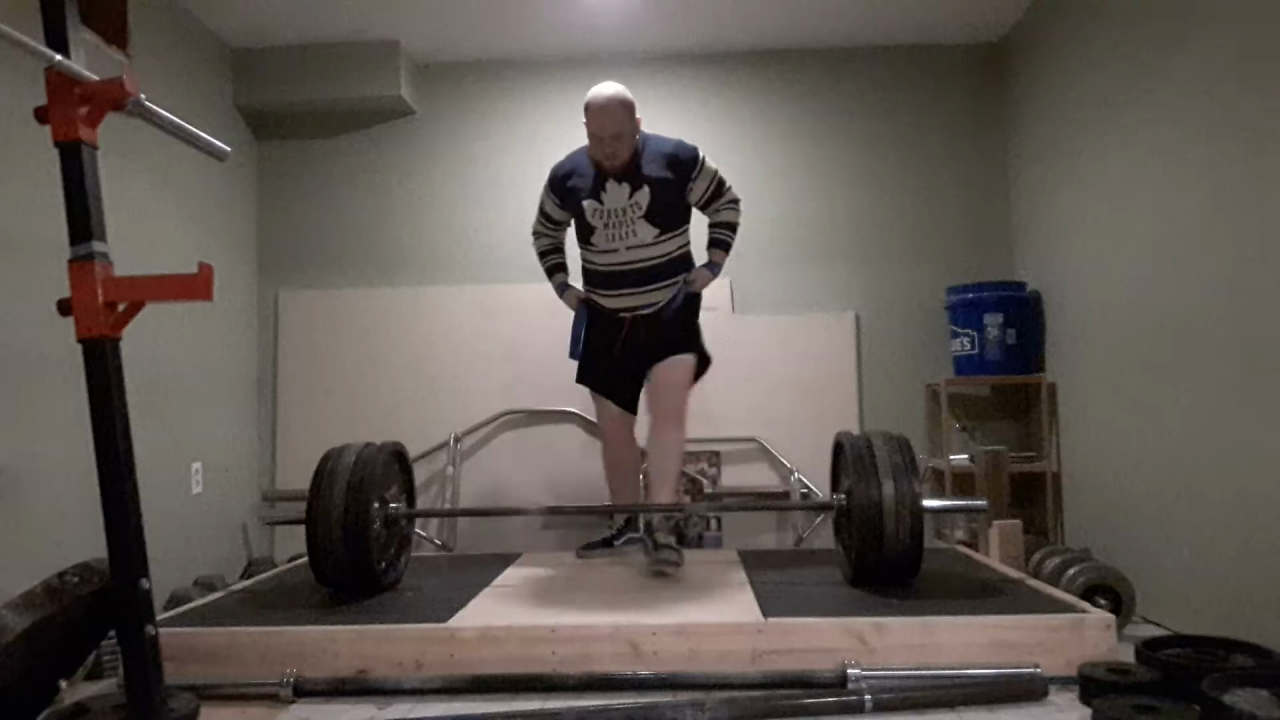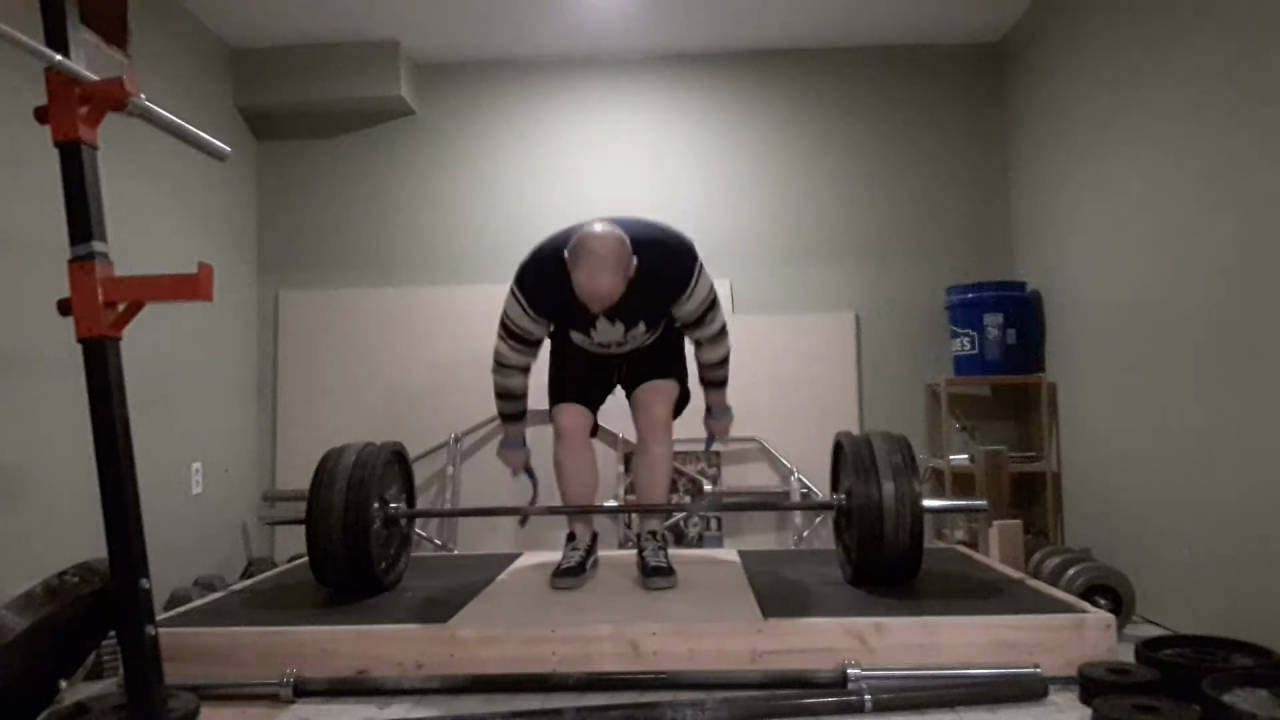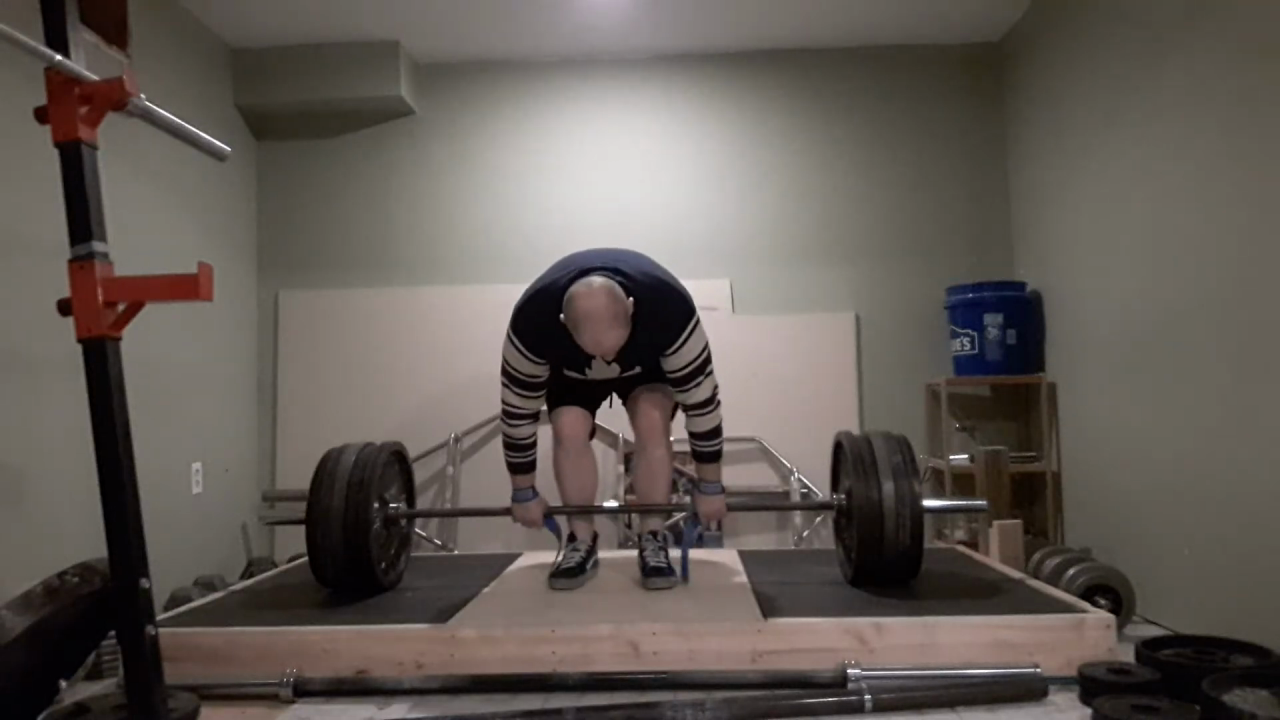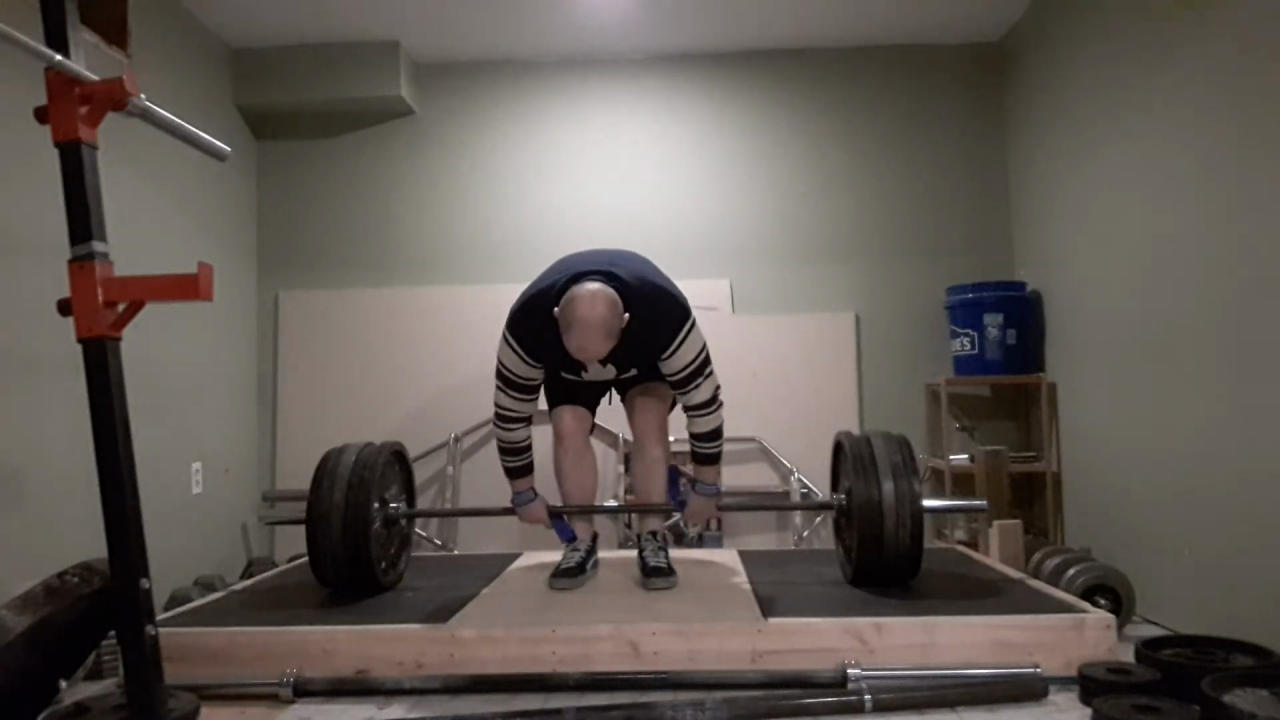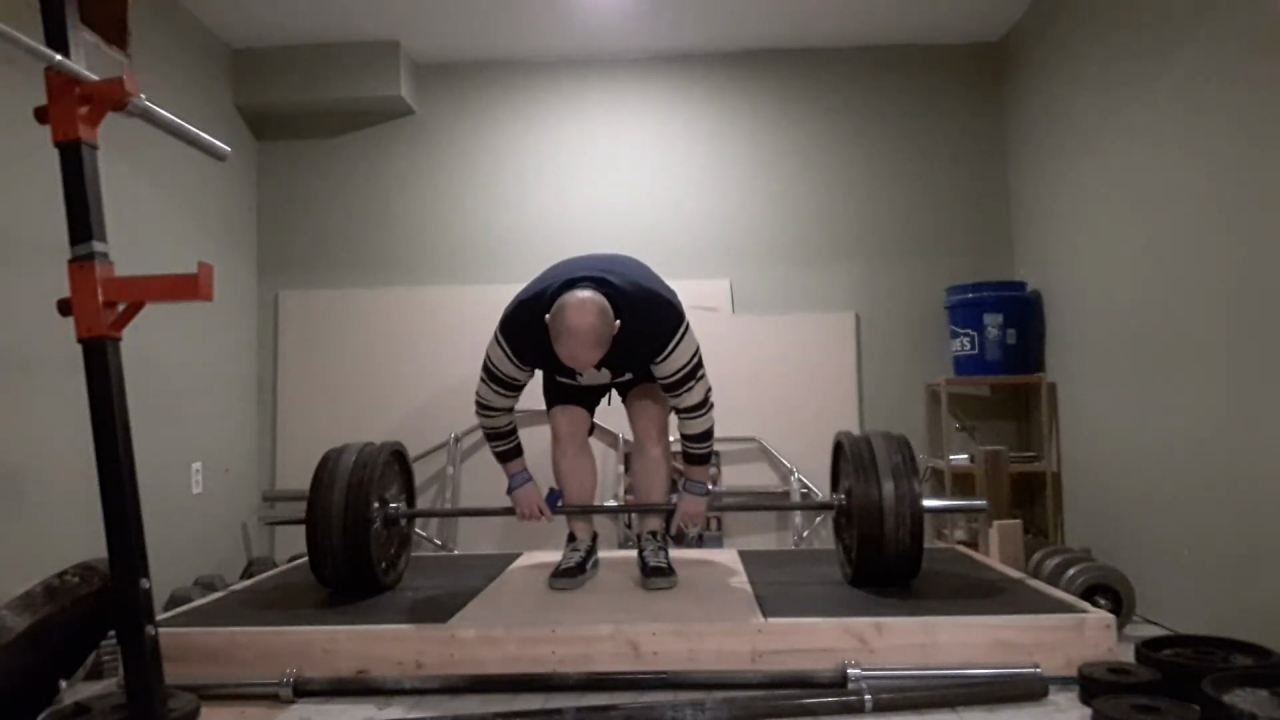
dt=1s
person 1, frame 1
left shoulder: (679, 159)
right shoulder: (566, 175)
left elbow: (726, 205)
right elbow: (545, 233)
left wrist: (713, 263)
right wrist: (561, 284)
left hip: (669, 312)
right hip: (606, 320)
left knee: (667, 406)
right knee: (614, 427)
left ankle: (661, 527)
right ankle: (627, 522)
person 1, frame 2
left shoulder: (673, 260)
right shoulder: (539, 275)
left elbow: (710, 333)
right elbow: (511, 359)
left wrist: (717, 406)
right wrist: (513, 438)
left hip: (654, 345)
right hip: (577, 353)
left knee: (656, 419)
right knee: (569, 426)
left ankle: (651, 540)
right ankle: (582, 540)
person 1, frame 3
left shoulder: (669, 307)
right shoulder: (533, 317)
left elbow: (701, 399)
right elbow: (518, 409)
left wrist: (709, 487)
right wrist: (523, 492)
left hip: (648, 360)
left knee: (653, 421)
right knee: (569, 429)
left ankle: (653, 539)
right ankle: (582, 541)
person 1, frame 4
left shoulder: (666, 312)
right shoulder: (529, 320)
left elbow: (704, 402)
right elbow: (511, 413)
left wrist: (705, 488)
right wrist: (524, 494)
left hip: (645, 356)
left knee: (650, 422)
right knee: (568, 428)
left ankle: (652, 540)
right ankle: (582, 541)
person 1, frame 5
left shoulder: (659, 317)
right shoulder: (521, 325)
left elbow: (695, 404)
right elbow: (493, 405)
left wrist: (695, 487)
right wrist: (519, 479)
left hip: (642, 355)
left knee: (651, 425)
right knee: (567, 430)
left ankle: (653, 541)
right ankle: (581, 542)
